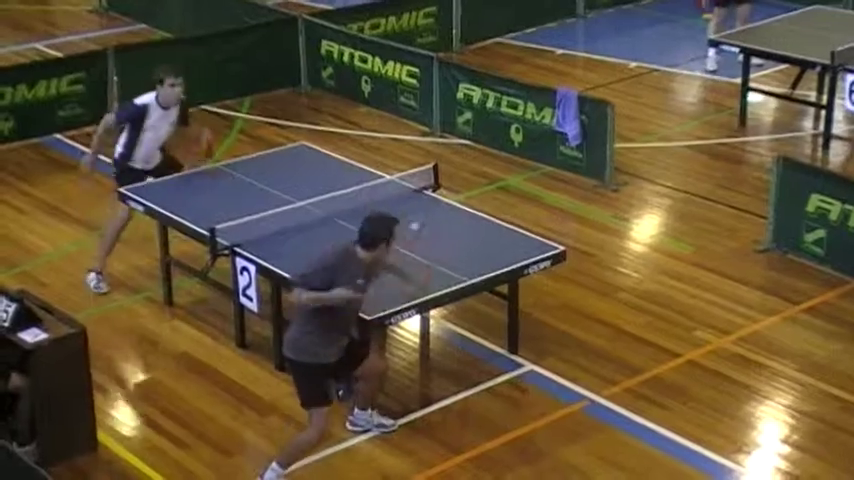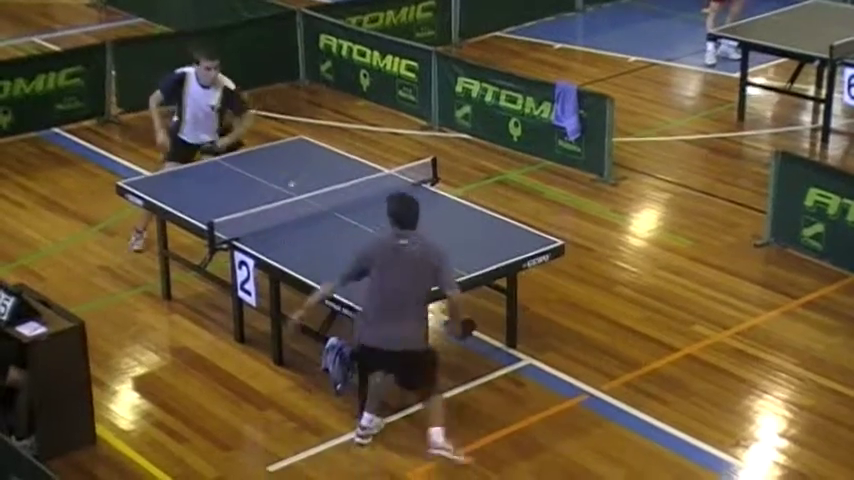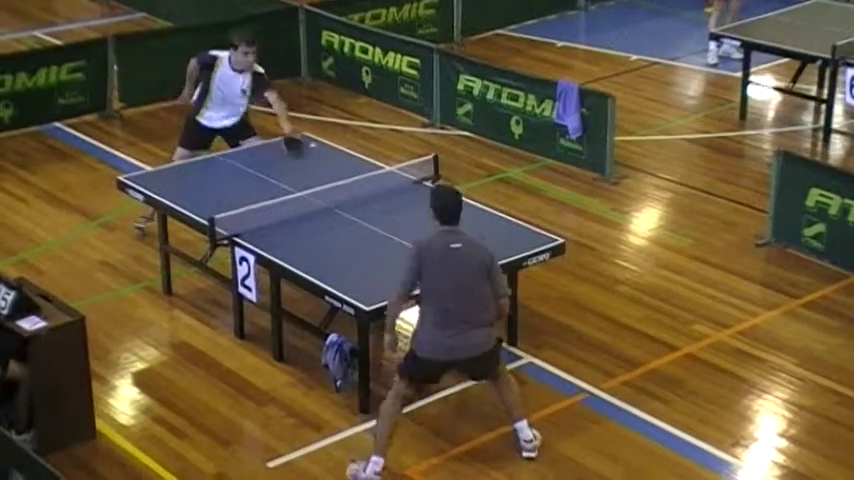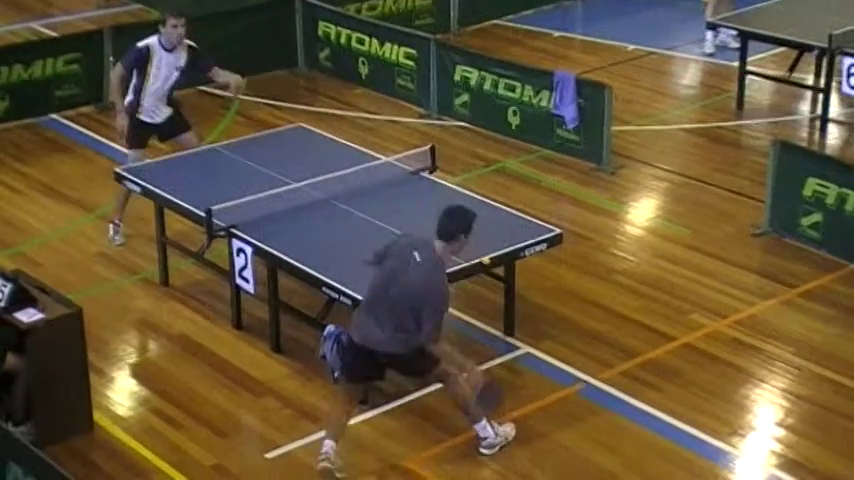
dt=0.5s
person 1, frame 1
left shoulder: (367, 258)
right shoulder: (334, 261)
left elbow: (382, 265)
right elbow: (296, 296)
left wrist: (405, 276)
right wrist: (328, 297)
left hip: (337, 340)
right hip: (308, 351)
left knee: (377, 368)
right knee: (319, 426)
left ankle: (359, 417)
person 1, frame 2
left shoulder: (375, 247)
right shoulder: (432, 251)
left elbow: (337, 282)
right elbow: (453, 297)
left wrist: (304, 308)
right wrist: (456, 320)
left hip: (369, 336)
right hip: (411, 340)
left knee: (377, 371)
right knee: (431, 391)
left ankle: (368, 423)
right ankle: (438, 439)
person 1, frame 3
left shoulder: (423, 249)
right shoulder: (482, 252)
left elbow: (400, 297)
right elbow: (504, 305)
left wrist: (389, 331)
right wrist: (485, 325)
left hip: (431, 345)
right hip: (477, 343)
left knee: (394, 397)
right knee: (501, 377)
right ankle: (527, 437)
person 1, frame 4
left shoulder: (406, 242)
right shoulder: (436, 286)
left elbow: (375, 260)
right elbow: (431, 343)
right wrist: (467, 370)
left hip: (362, 333)
right hip: (399, 344)
left knee: (346, 398)
right knee: (454, 374)
left ankle: (329, 451)
right ankle: (487, 435)
person 2, frame 1
left shoulder: (179, 103)
right shoulder: (141, 106)
left elbow: (184, 127)
right elbow: (107, 122)
left wrist: (203, 137)
right wrist: (92, 154)
left hip: (156, 157)
right hip: (130, 163)
right knee: (123, 214)
right ankle: (96, 272)
person 2, frame 2
left shoulder: (227, 89)
right shoulder: (181, 77)
left elbow: (246, 117)
right elbow: (154, 100)
left wrist: (230, 139)
right wrist: (160, 131)
left hip: (218, 136)
right hip: (182, 135)
right ankle: (140, 231)
person 2, frame 3
left shoulder: (256, 74)
right shoulder: (214, 59)
left elbow: (274, 98)
right elbow: (194, 63)
left wrist: (285, 122)
right wrist: (188, 90)
left hip: (234, 121)
right hip: (202, 119)
right ankle: (151, 215)
person 2, frame 4
left shoulder: (189, 50)
right shoulder: (144, 49)
left elbow: (214, 72)
right elbow: (116, 74)
left wrist: (233, 78)
right wrist: (121, 113)
left hip: (166, 110)
right hip: (139, 114)
left knee: (196, 150)
right ankle: (116, 222)
